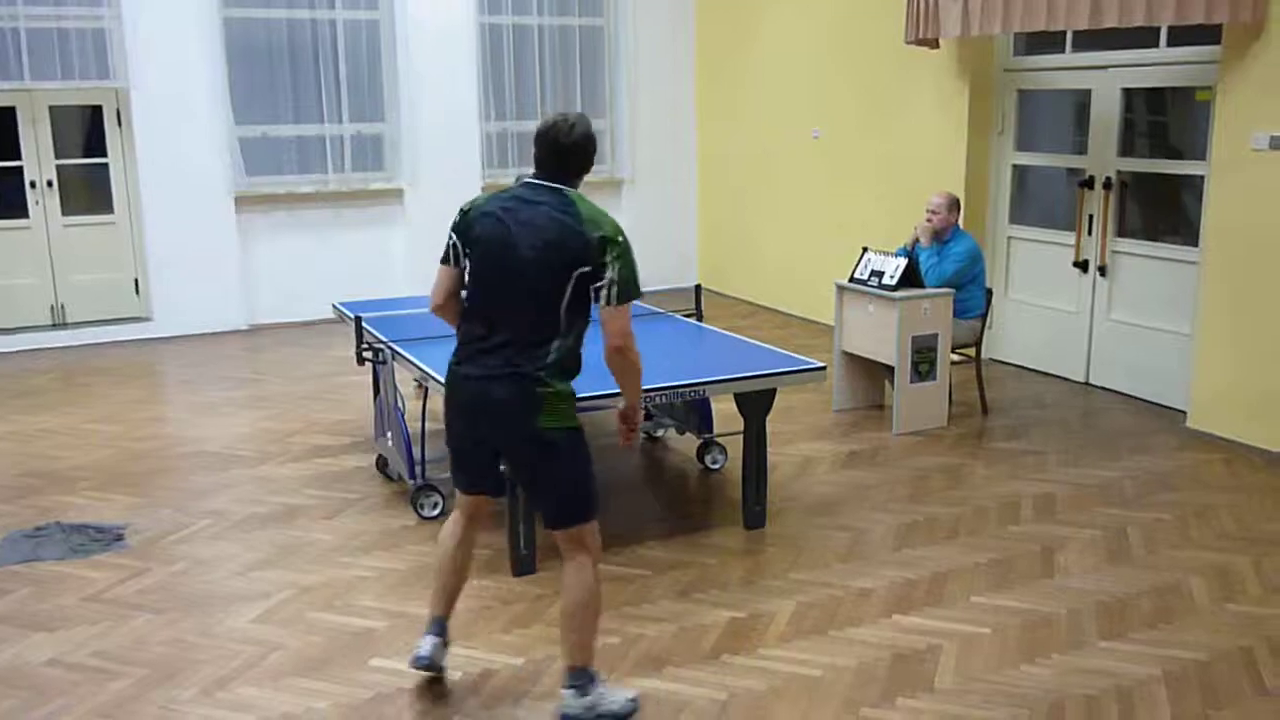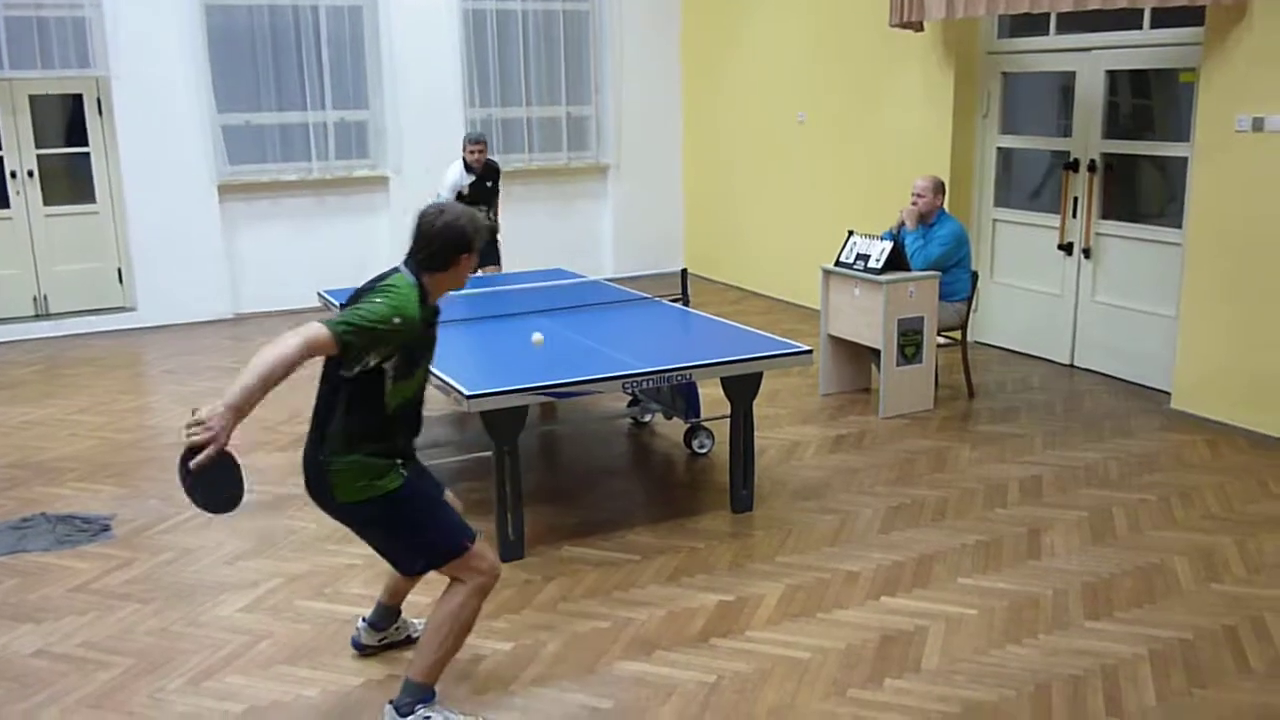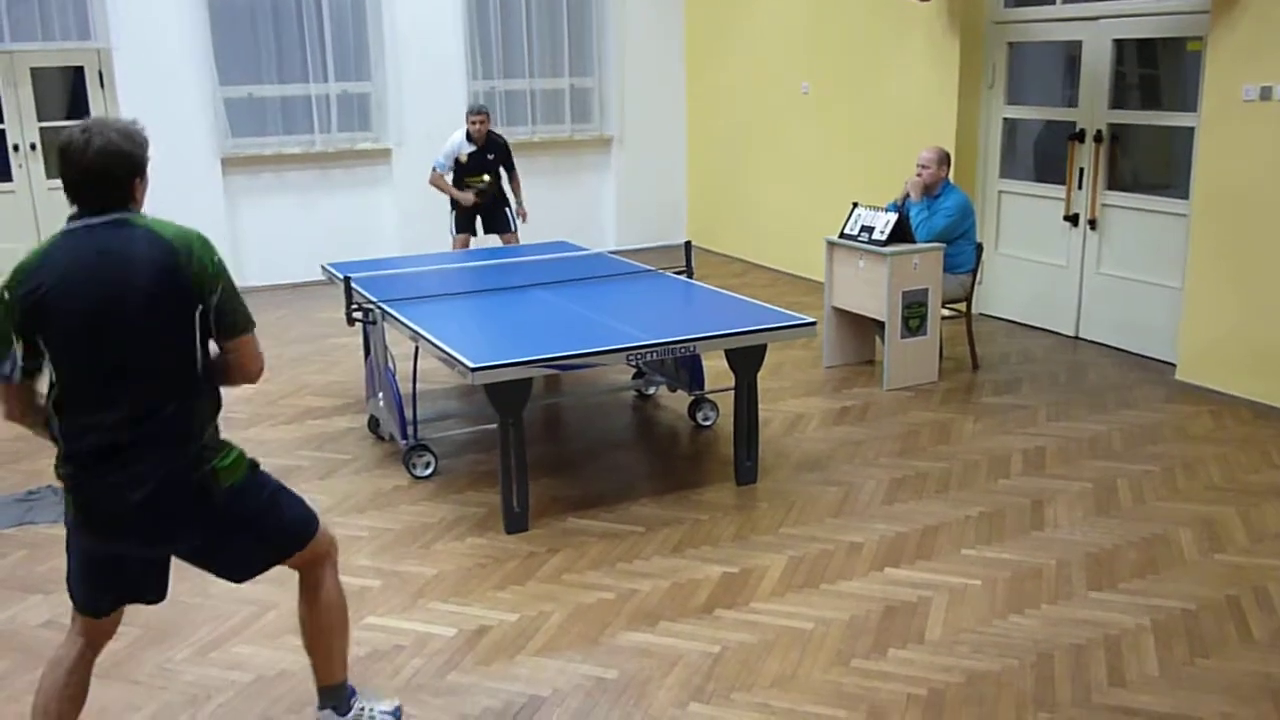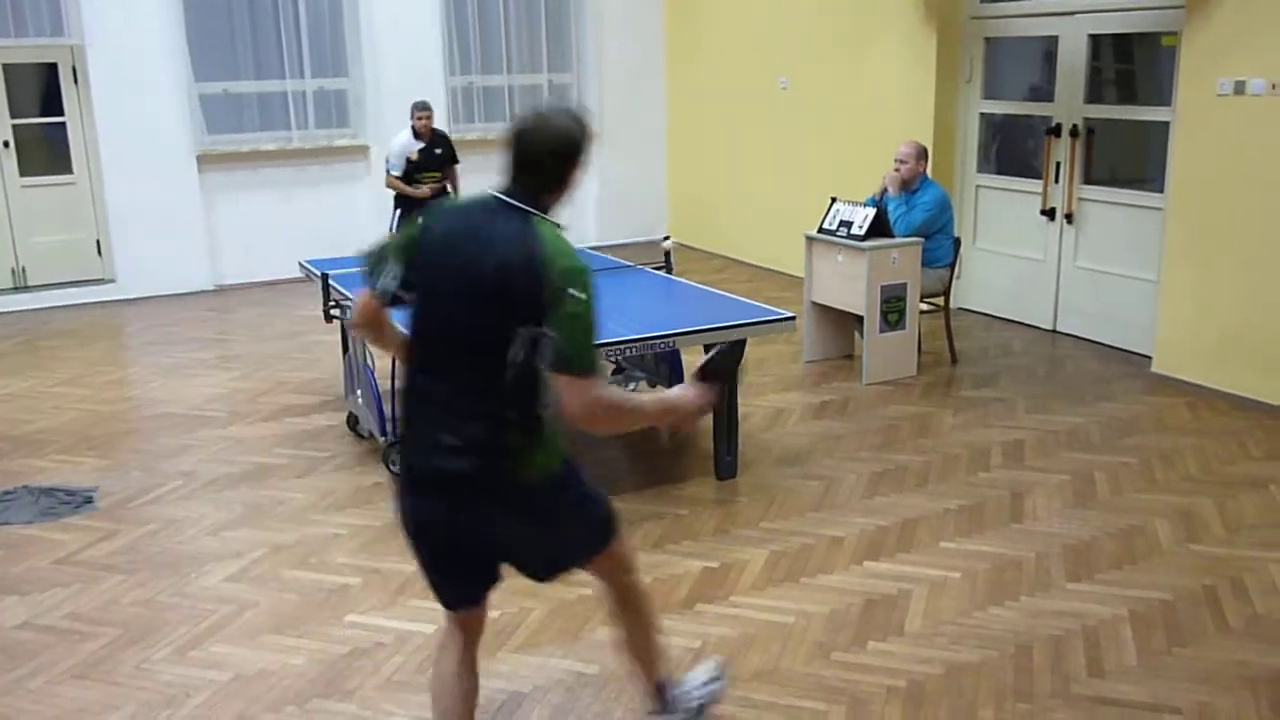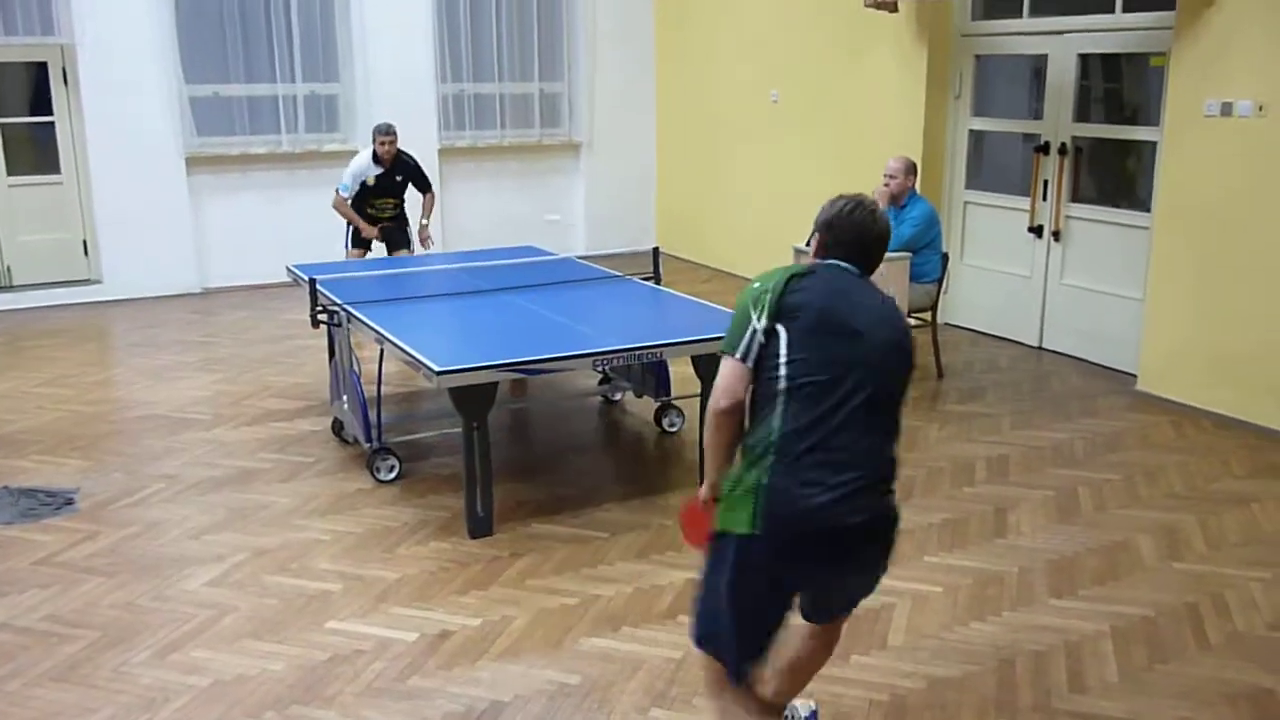
dt=0.7s
person 1, frame 1
left shoulder: (479, 211)
right shoulder: (599, 231)
left elbow: (441, 300)
right elbow: (619, 341)
right wrist: (633, 404)
left hip: (467, 389)
right hip: (538, 401)
left knee: (469, 510)
right knee: (580, 545)
left ankle: (435, 638)
person 1, frame 2
left shoulder: (402, 289)
right shoulder: (399, 309)
right elbow: (295, 343)
right wrist: (228, 410)
left hip: (366, 457)
right hip: (361, 472)
left knee: (439, 516)
right knee: (478, 570)
left ankle: (381, 624)
person 1, frame 3
right shoulder: (185, 249)
right elbow: (247, 365)
left hip: (95, 492)
right hip: (195, 476)
left knee: (88, 632)
right knee: (319, 554)
person 1, frame 4
left shoulder: (434, 225)
right shoulder: (559, 266)
left elbow: (363, 315)
right elbow: (580, 409)
right wrist: (672, 405)
left hip: (424, 467)
right hip: (510, 466)
left knee: (463, 629)
right knee: (616, 566)
person 1, frame 5
left shoulder: (779, 286)
right shoulder: (894, 323)
left elbow: (726, 402)
left wrist: (713, 485)
left hip: (770, 509)
right hip: (862, 520)
right knee: (825, 614)
